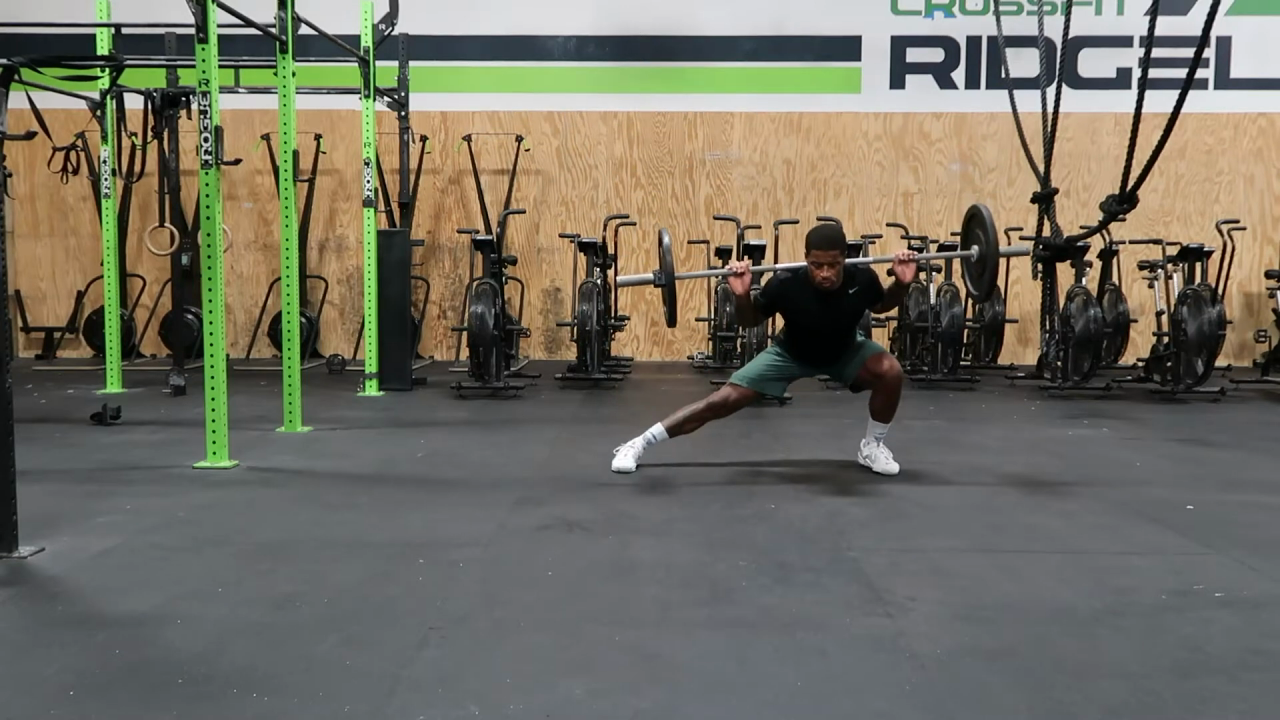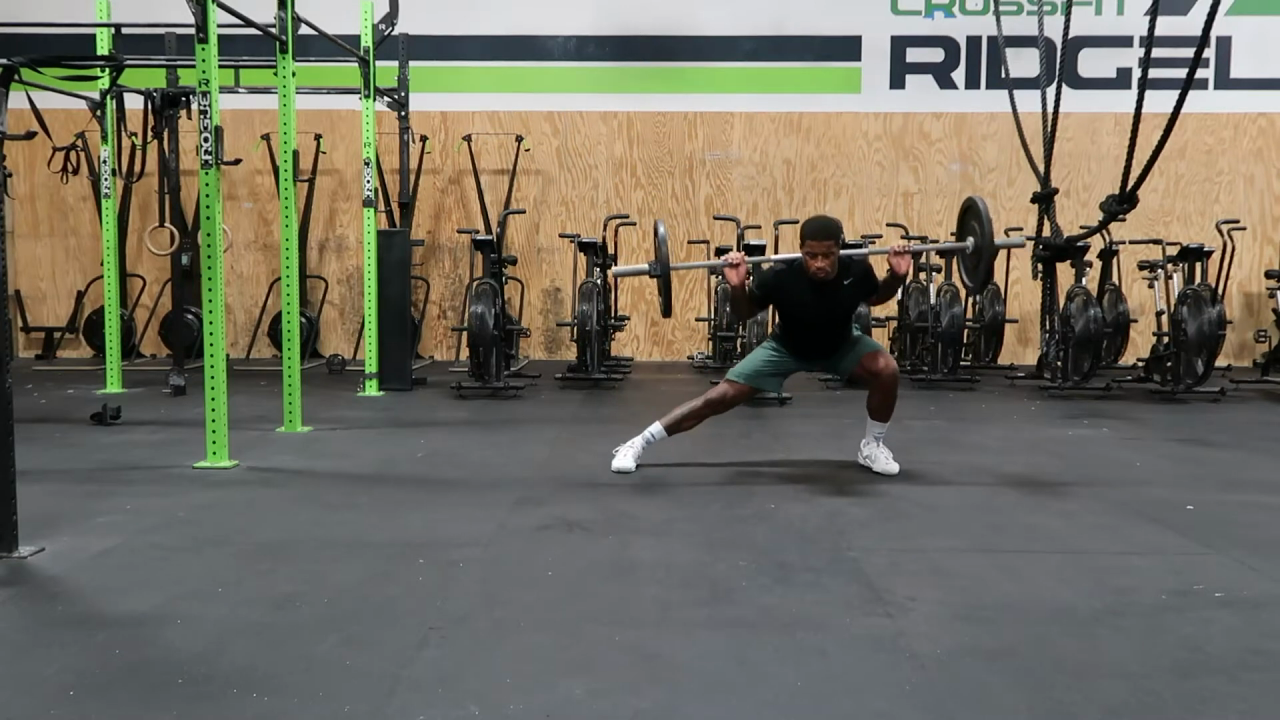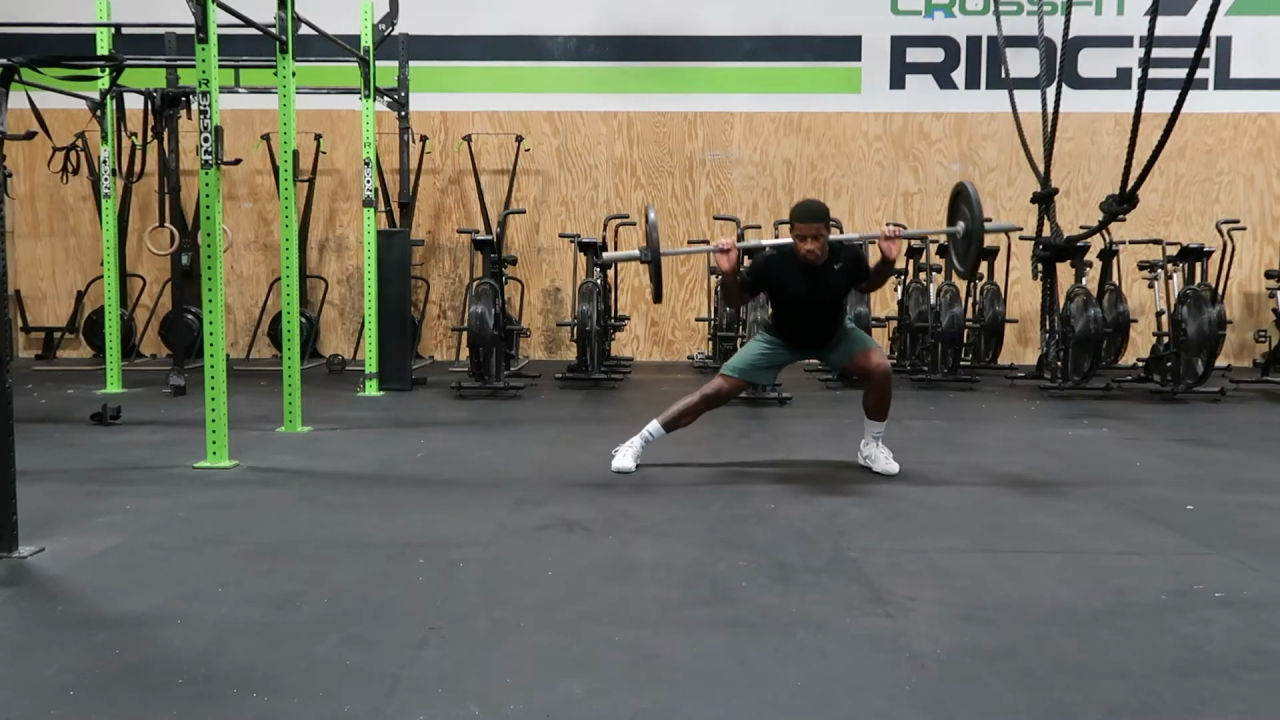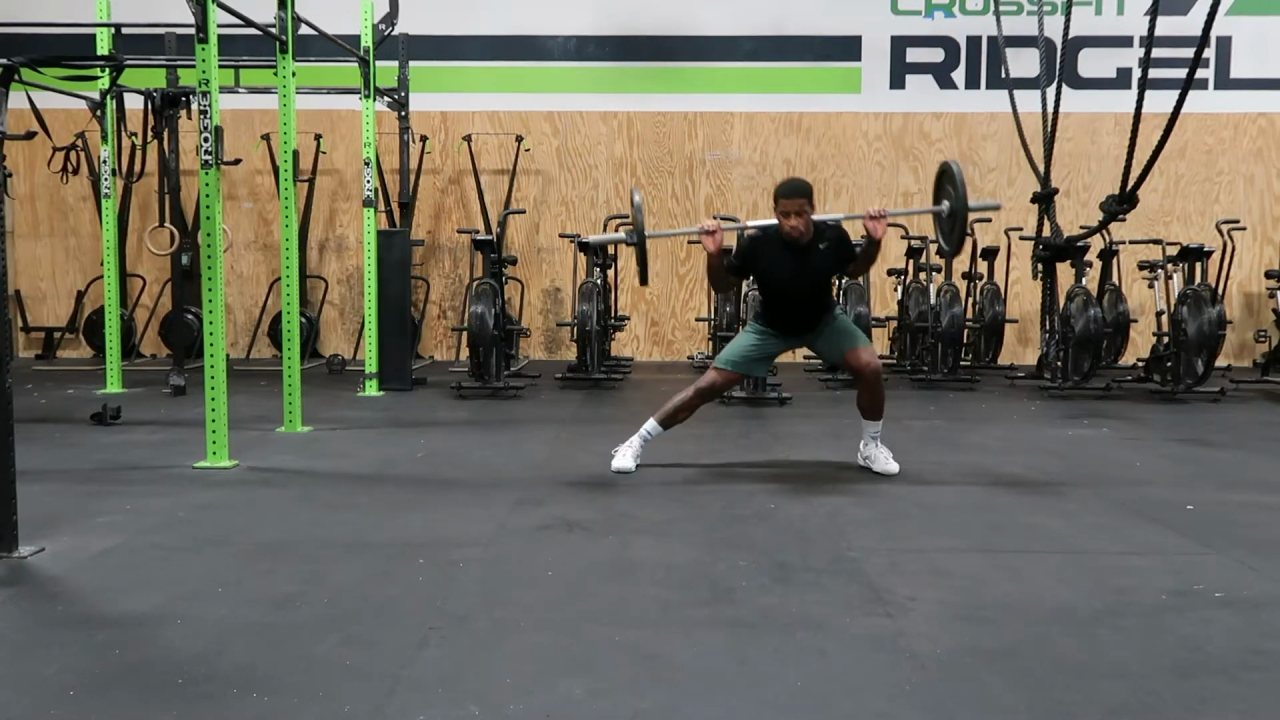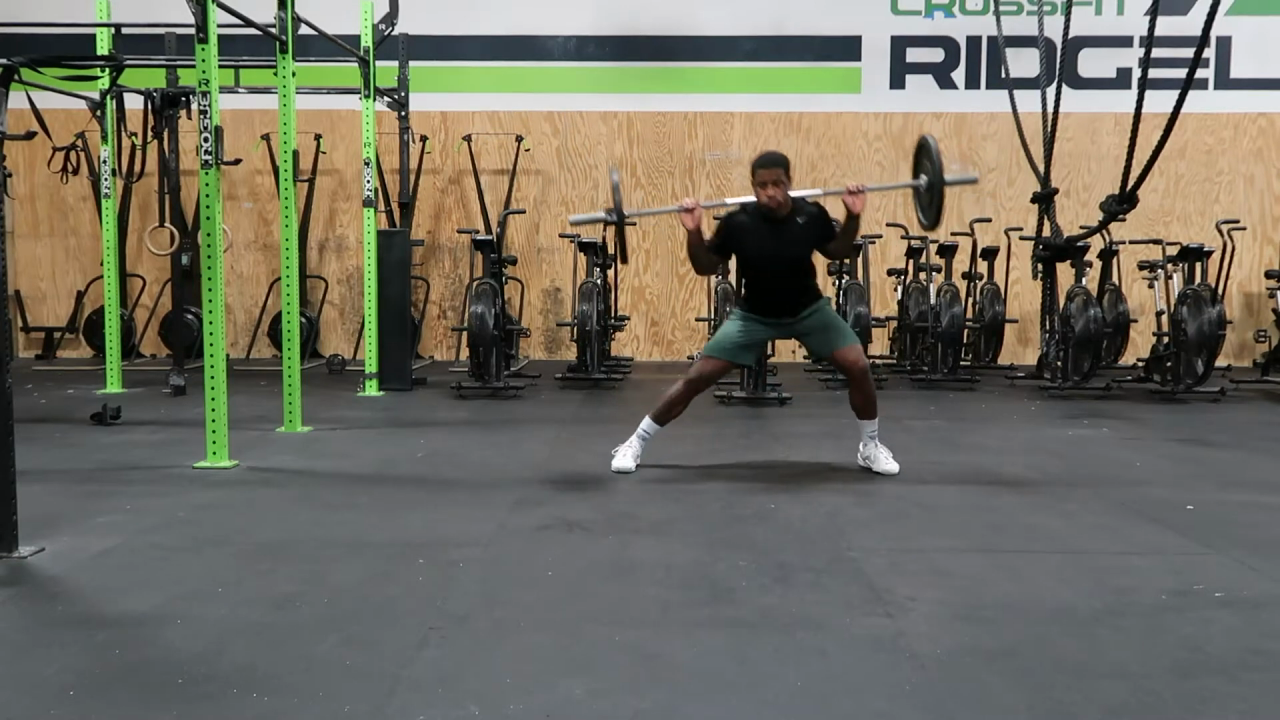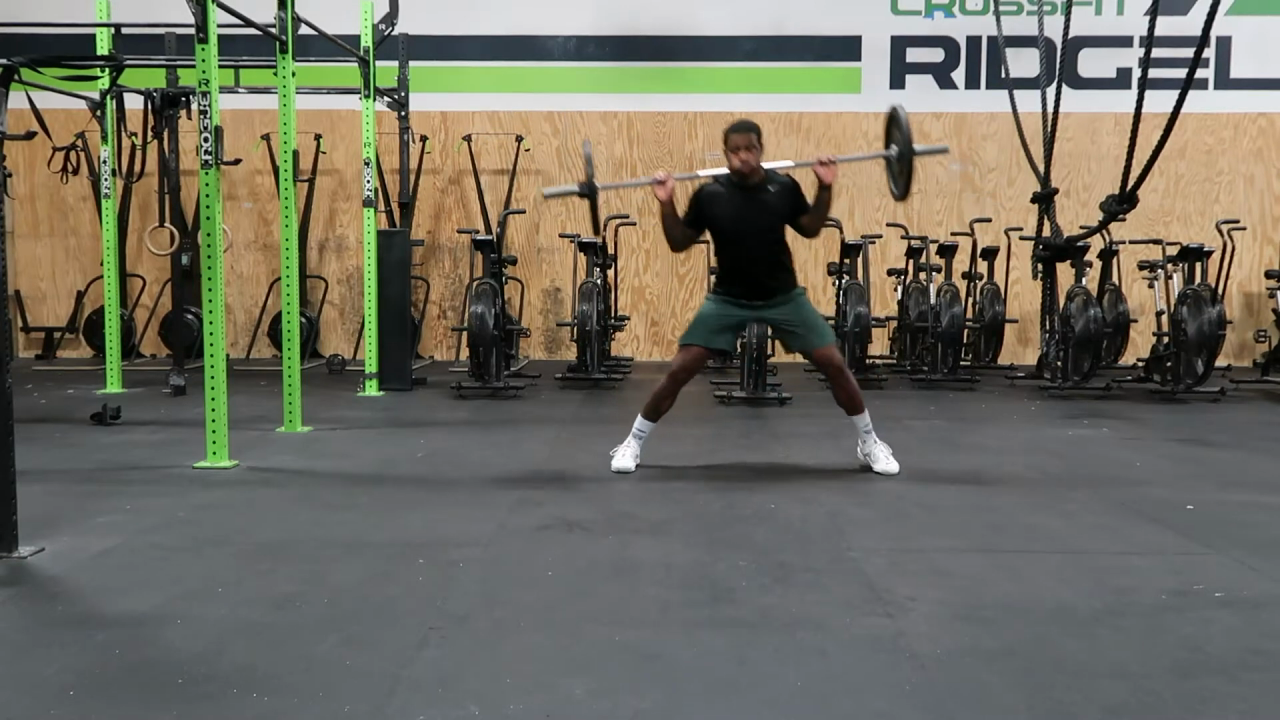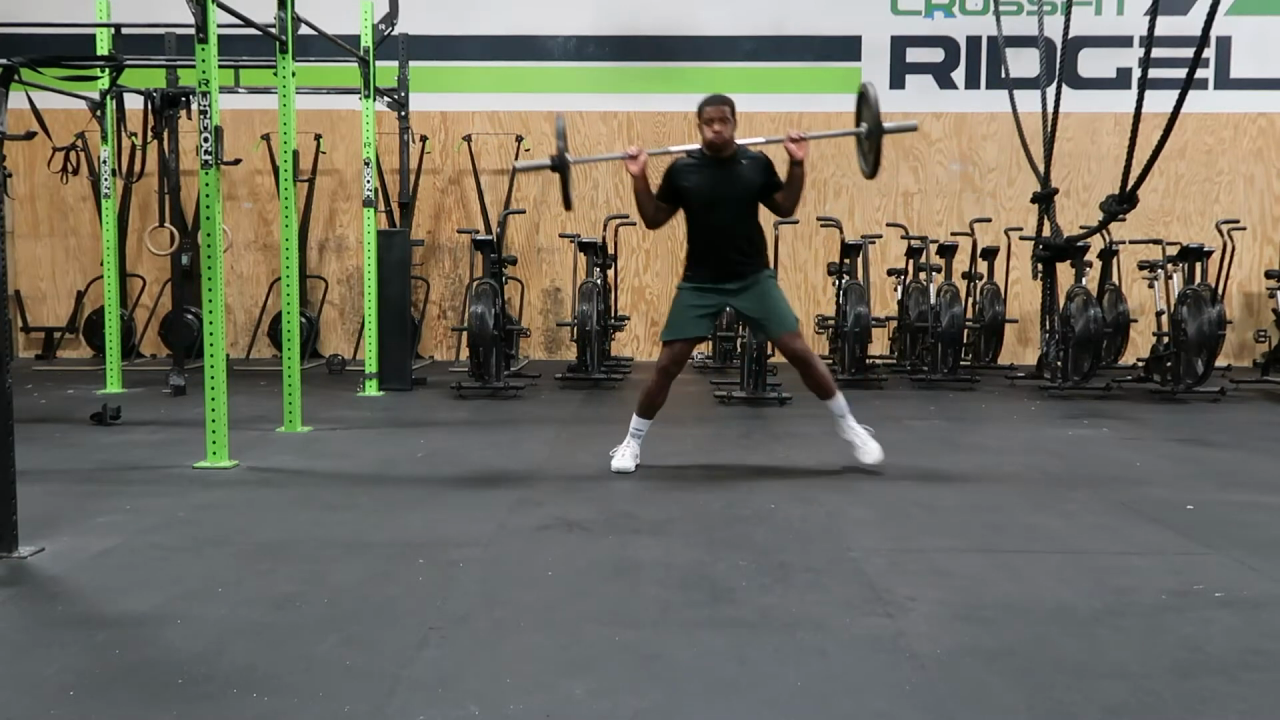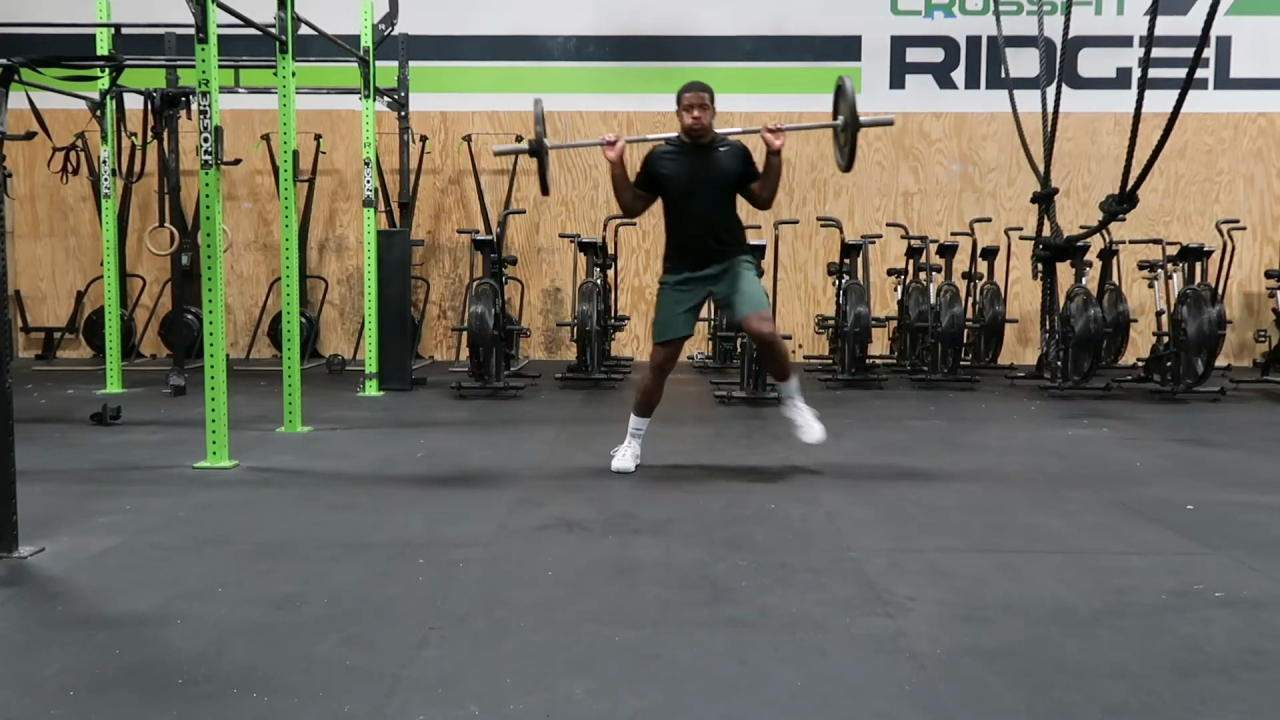
dt=0.1s
person 1, frame 1
left shoulder: (862, 279)
right shoulder: (785, 284)
left elbow: (882, 306)
right elbow: (749, 320)
left wrist: (902, 284)
right wrist: (742, 294)
left hip: (845, 351)
right hip: (791, 354)
left knee: (890, 372)
right knee: (722, 401)
left ankle: (872, 446)
right ankle: (638, 444)
person 1, frame 2
left shoulder: (857, 269)
right shoulder: (780, 276)
left elbow: (877, 298)
right elbow: (744, 313)
left wrist: (897, 275)
right wrist: (737, 286)
left hip: (841, 343)
right hip: (787, 347)
left knee: (886, 370)
right knee: (720, 396)
left ankle: (872, 447)
right ankle: (637, 444)
person 1, frame 3
left shoulder: (848, 256)
right shoulder: (771, 262)
left elbow: (868, 285)
right elbow: (736, 301)
left wrist: (888, 261)
right wrist: (729, 272)
left hip: (834, 334)
right hip: (780, 338)
left knee: (879, 368)
right knee: (715, 391)
left ankle: (872, 446)
right ankle: (637, 443)
person 1, frame 4
left shoulder: (833, 235)
right shoulder: (756, 245)
left elbow: (856, 270)
right elbow: (723, 286)
left wrist: (874, 241)
right wrist: (714, 253)
left hip: (823, 319)
right hip: (768, 327)
left knee: (869, 368)
right knee: (709, 386)
left ankle: (871, 447)
right ankle: (635, 443)
person 1, frame 5
left shoulder: (811, 214)
right shoulder: (736, 222)
left elbow: (837, 252)
right elbow: (705, 267)
left wrist: (854, 216)
right wrist: (694, 232)
left hip: (808, 309)
right hip: (753, 314)
left knee: (857, 366)
right knee: (697, 377)
left ankle: (871, 446)
right ankle: (636, 442)
person 1, frame 6
left shoulder: (783, 185)
right shoulder: (709, 194)
left elbow: (810, 229)
right elbow: (678, 244)
left wrist: (825, 187)
right wrist: (666, 205)
left hip: (782, 294)
right hip: (727, 299)
left knee: (832, 363)
right knee: (682, 368)
left ankle: (869, 442)
right ankle: (632, 443)
person 1, frame 7
left shoulder: (755, 163)
right shoulder: (681, 169)
left elbow: (786, 208)
right elbow: (653, 219)
left wrist: (798, 163)
right wrist: (638, 178)
left hip: (754, 278)
right hip: (700, 284)
left knee: (798, 352)
right knee: (668, 364)
left ankle: (849, 426)
right ankle: (631, 442)
person 1, frame 8
left shoulder: (734, 151)
right shoulder: (660, 157)
left elbow: (764, 201)
right elbow: (631, 208)
left wrist: (774, 154)
right wrist: (616, 164)
left hip: (733, 264)
right hip: (680, 272)
left knee: (764, 333)
right knee: (661, 358)
left ankle: (795, 403)
right ankle: (632, 442)
